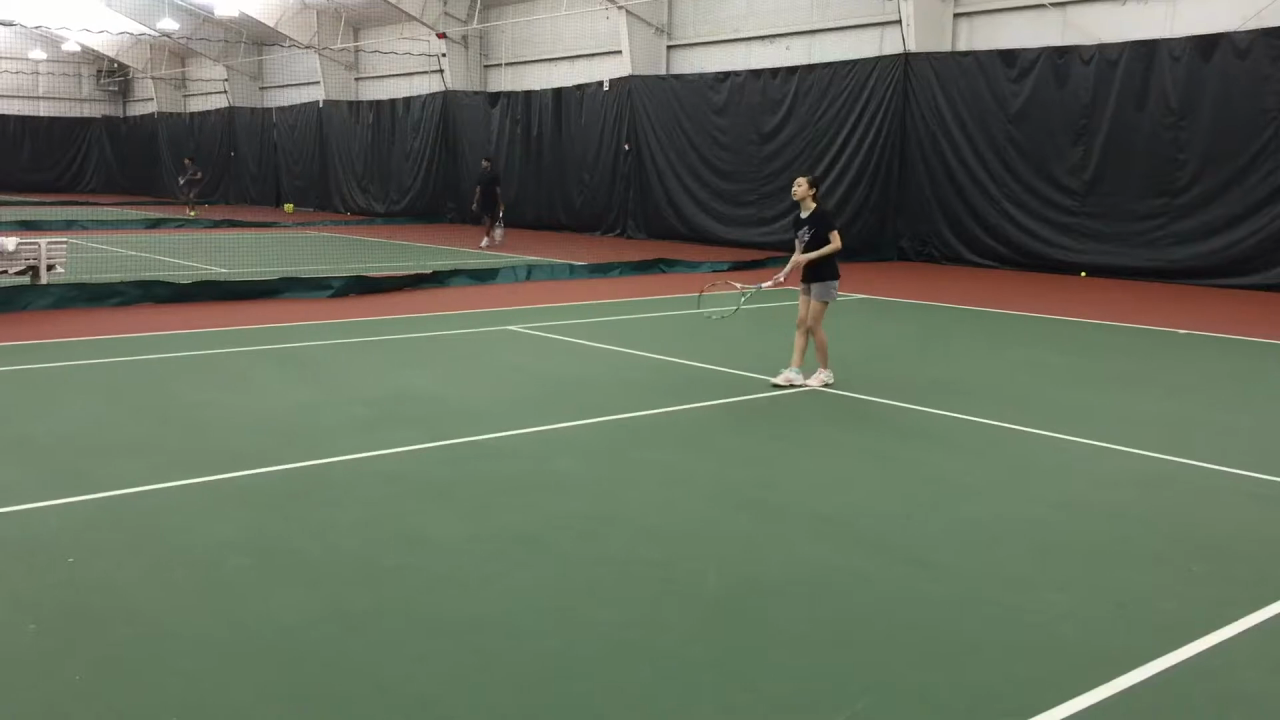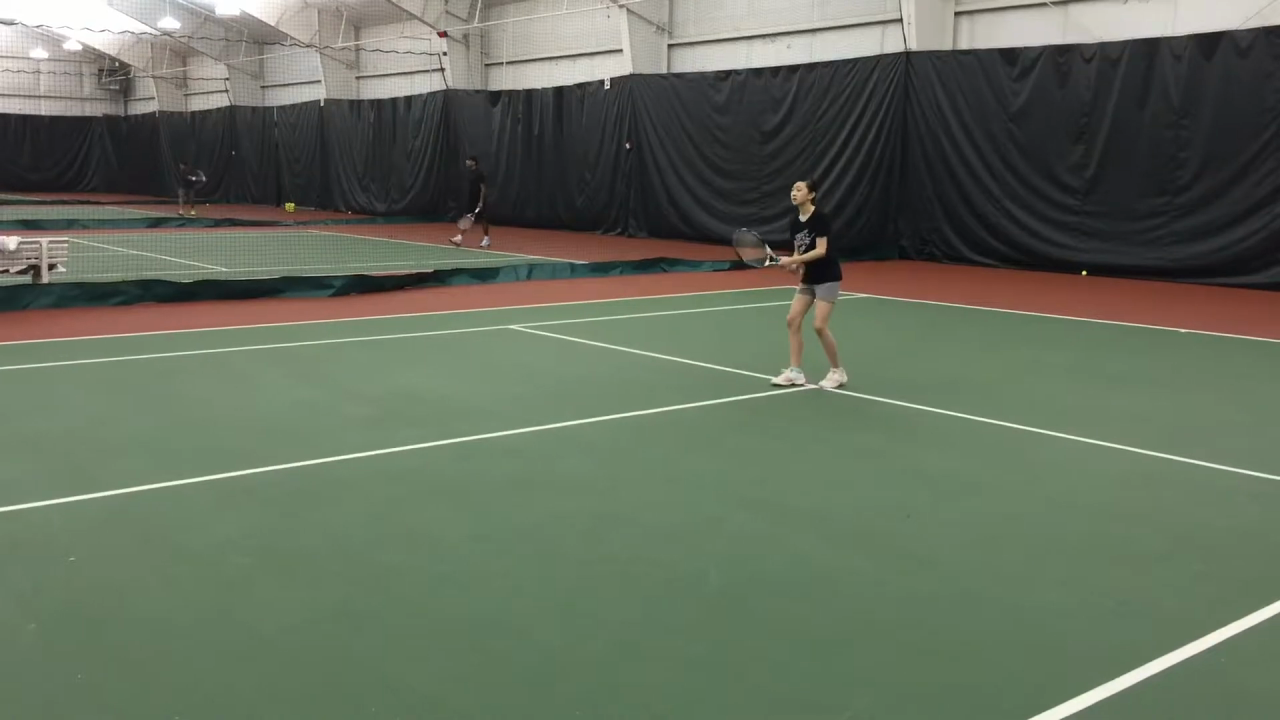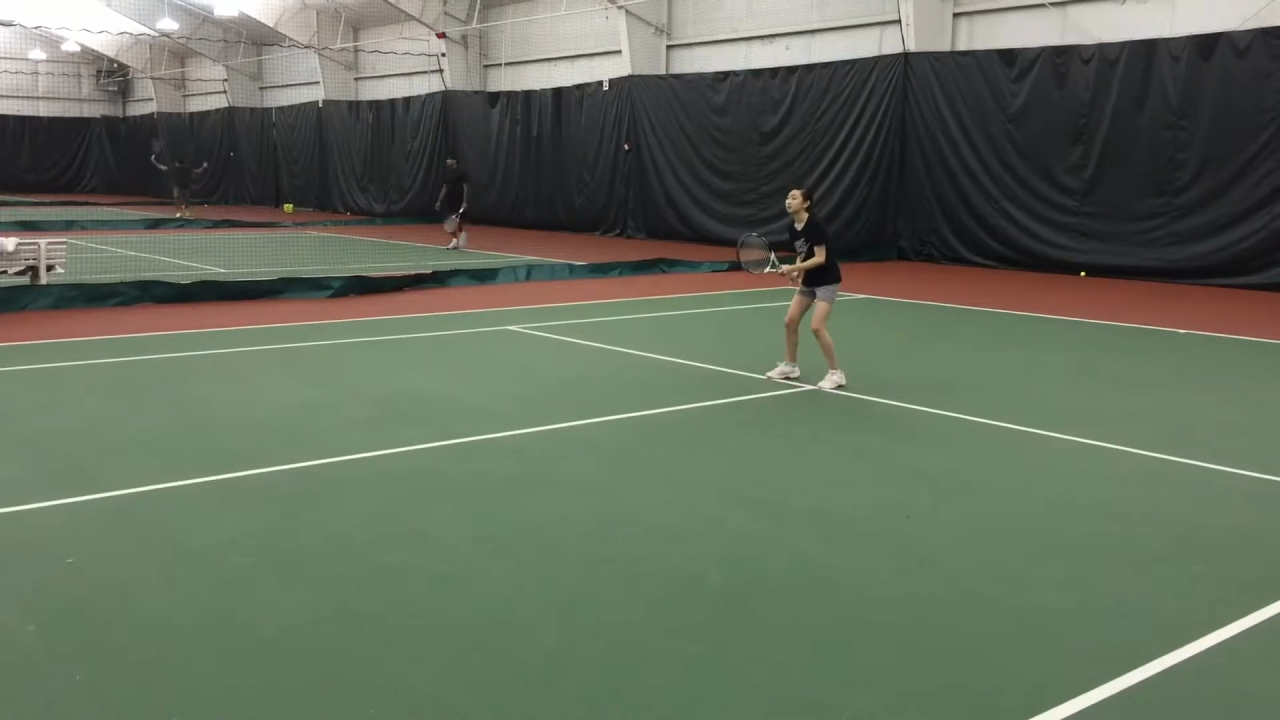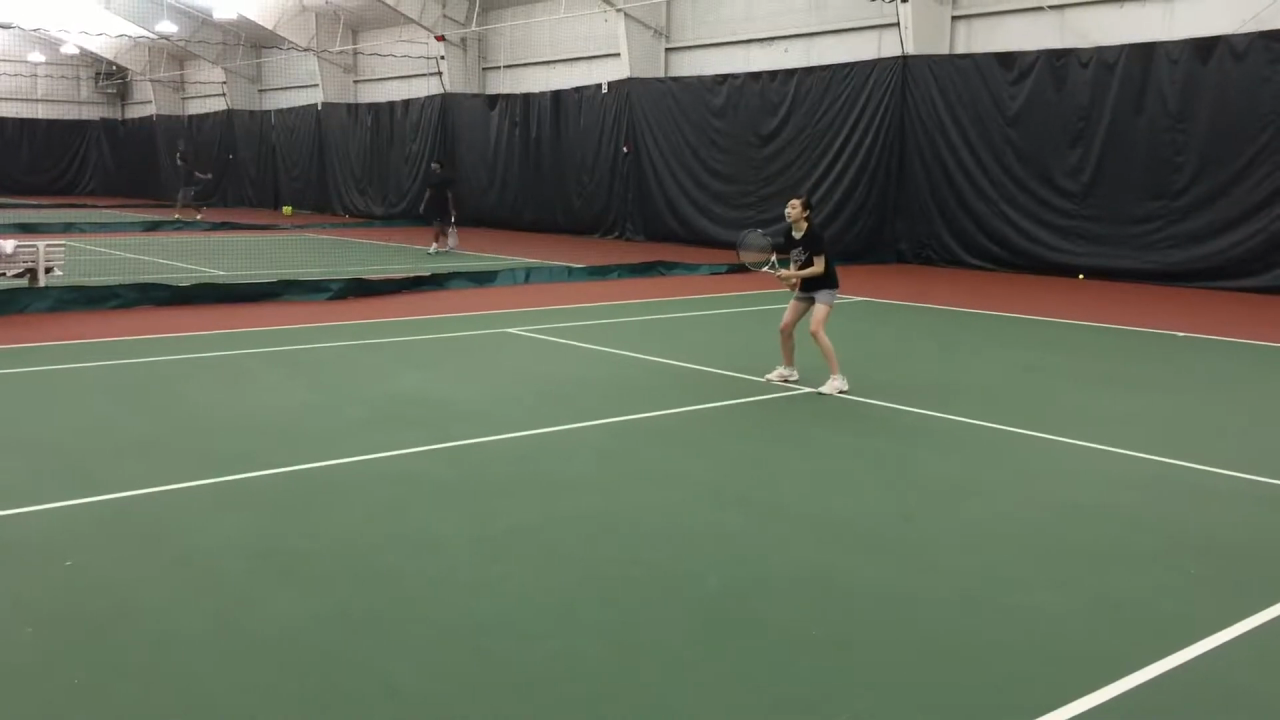
dt=0.4s
person 1, frame 1
left shoulder: (821, 215)
right shoulder: (797, 218)
left elbow: (837, 244)
left wrist: (809, 256)
right wrist: (785, 272)
left hip: (826, 277)
right hip: (808, 277)
left knee: (813, 324)
right knee: (801, 324)
left ankle: (825, 372)
right ankle: (794, 372)
person 1, frame 2
left shoulder: (819, 217)
right shoulder: (795, 221)
left elbow: (821, 251)
left wrist: (793, 260)
right wrist: (793, 264)
left hip: (828, 278)
right hip: (808, 278)
left knee: (820, 326)
right knee: (793, 321)
left ankle: (838, 371)
right ankle: (795, 372)
person 1, frame 3
left shoulder: (815, 225)
right shoulder: (792, 227)
left elbow: (820, 259)
left wrist: (793, 268)
right wrist: (796, 273)
left hip: (827, 280)
right hip: (809, 281)
left knee: (817, 327)
right knee: (790, 321)
left ankle: (835, 373)
right ankle: (790, 366)
person 1, frame 4
left shoulder: (814, 234)
right shoulder: (788, 235)
left elbow: (819, 268)
left wrist: (792, 274)
right wrist: (791, 279)
left hip: (825, 286)
right hip: (805, 287)
left knee: (815, 329)
right knee: (785, 327)
left ankle: (837, 379)
right ankle: (788, 369)
